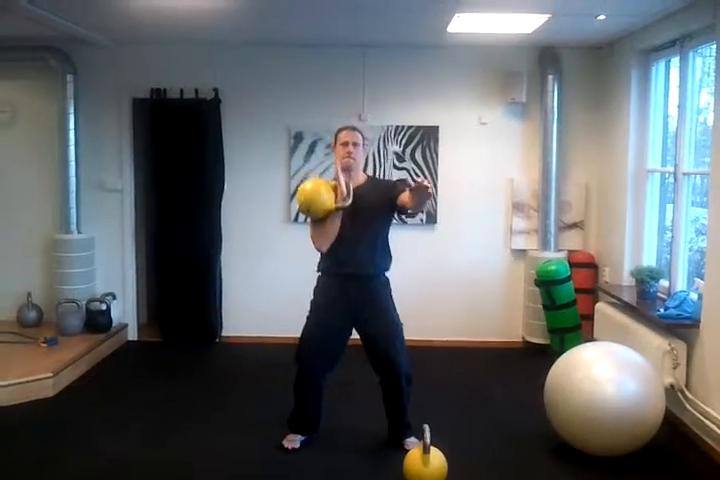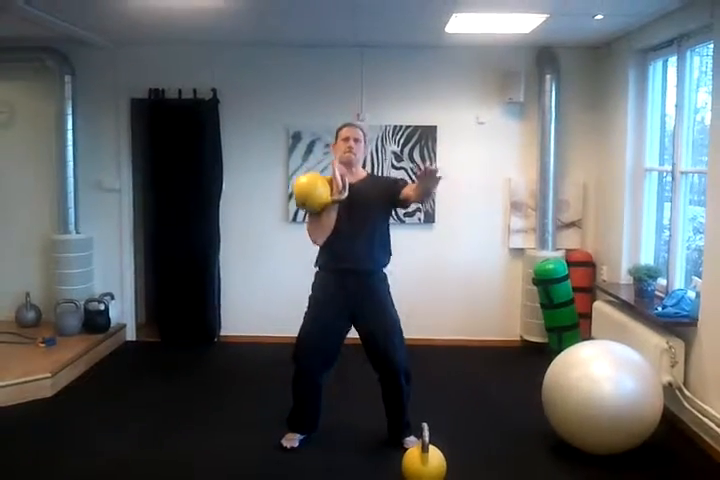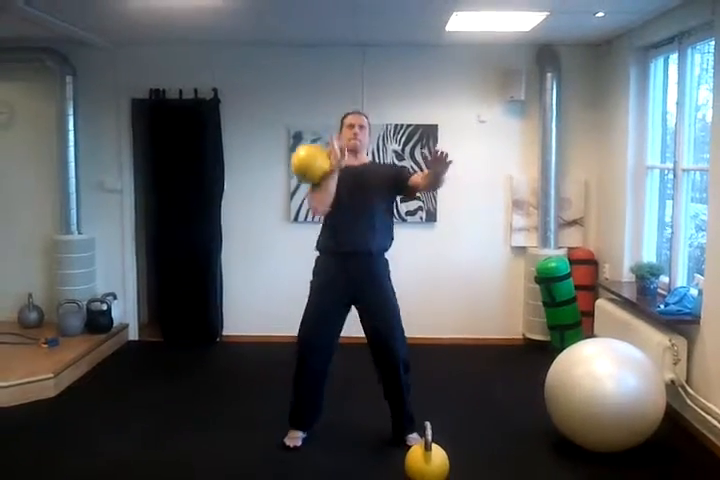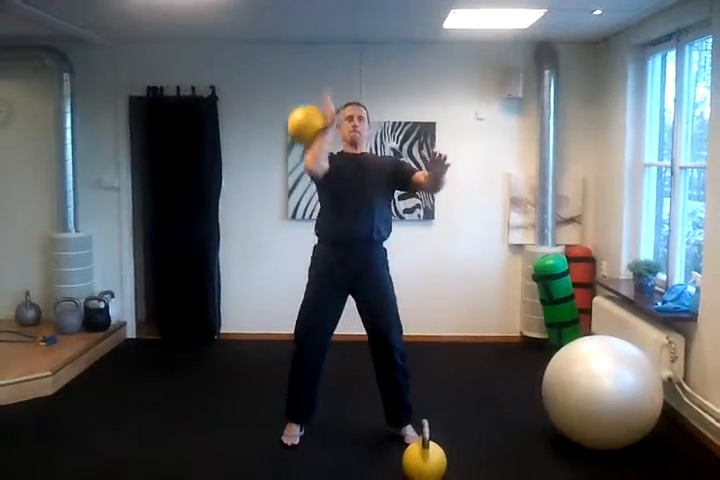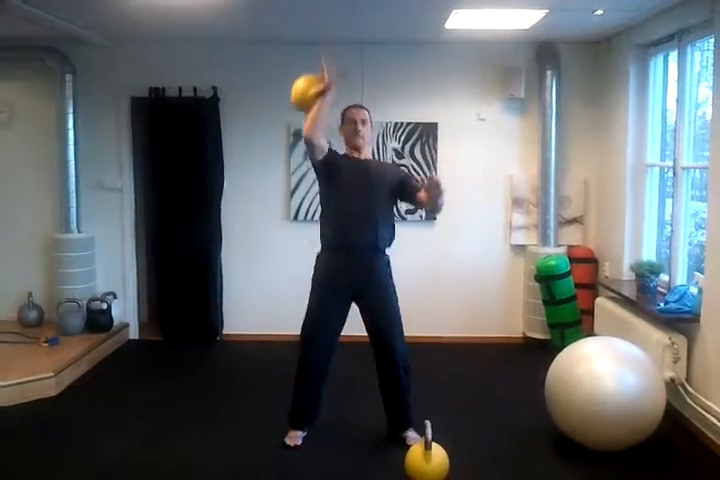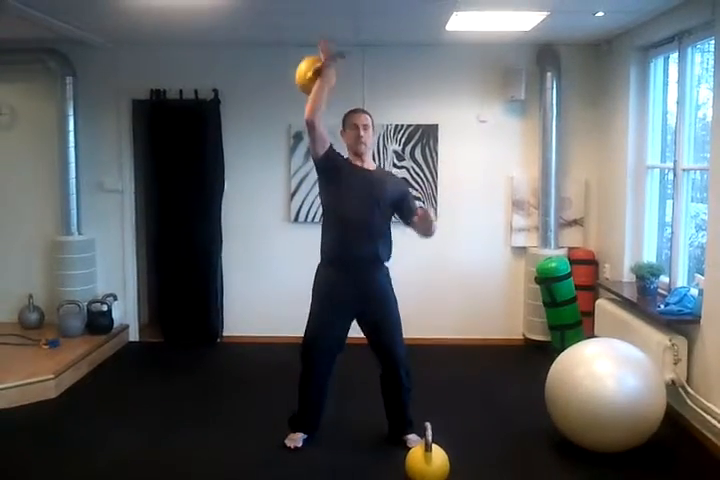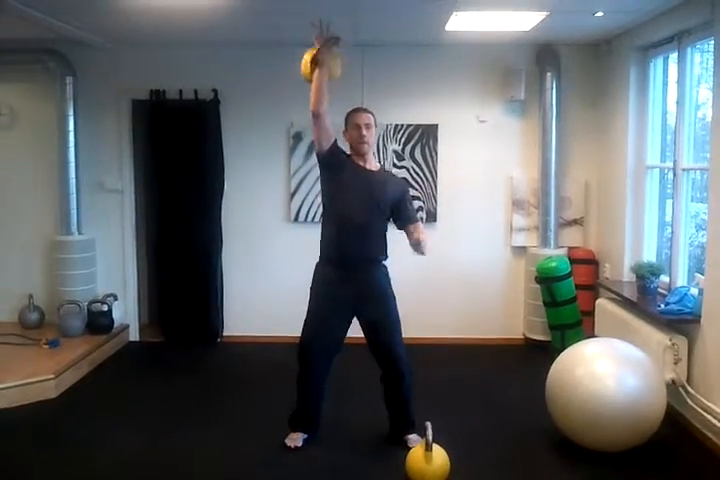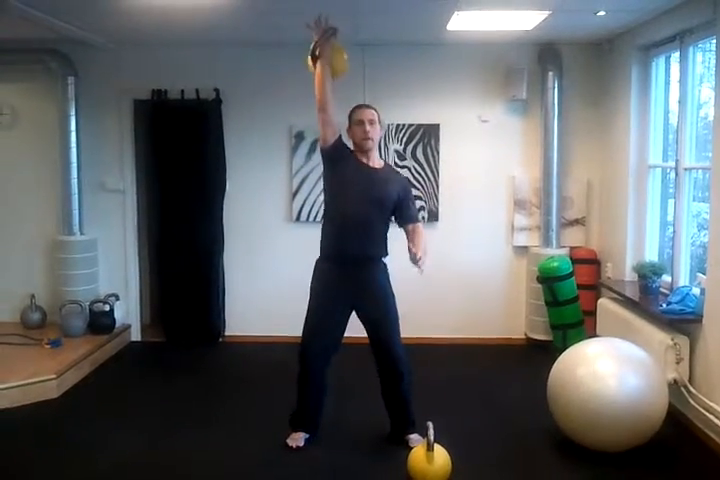
dt=0.1s
person 1, frame 1
left shoulder: (384, 189)
left elbow: (412, 202)
right elbow: (321, 244)
left wrist: (422, 194)
right wrist: (341, 205)
left hip: (373, 287)
right hip: (332, 287)
left knee: (395, 365)
right knee: (310, 360)
left ankle: (402, 431)
right ankle: (301, 427)
person 1, frame 2
left shoulder: (385, 186)
left elbow: (417, 194)
right elbow: (318, 237)
left wrist: (427, 183)
right wrist: (336, 197)
left hip: (372, 284)
right hip: (330, 283)
left knee: (394, 362)
right knee: (307, 358)
left ankle: (401, 430)
right ankle: (300, 426)
person 1, frame 3
left shoulder: (387, 173)
right shoulder: (329, 177)
left elbow: (427, 184)
right elbow: (318, 208)
left wrist: (436, 170)
right wrist: (333, 167)
left hip: (372, 269)
right hip: (332, 268)
left knee: (392, 350)
right knee: (311, 348)
left ankle: (405, 427)
right ankle: (300, 424)
person 1, frame 4
left shoulder: (387, 166)
right shoulder: (330, 159)
left elbow: (429, 185)
right elbow: (312, 166)
left wrist: (437, 170)
right wrist: (326, 126)
left hip: (371, 259)
right hip: (330, 258)
left knee: (389, 341)
right knee: (308, 339)
left ankle: (401, 419)
right ankle: (297, 418)
person 1, frame 5
left shoulder: (391, 172)
right shoulder: (331, 165)
left elbow: (430, 204)
right elbow: (311, 137)
left wrist: (434, 193)
right wrist: (326, 95)
left hip: (375, 267)
right hip: (333, 264)
left knee: (392, 350)
right knee: (314, 347)
left ankle: (401, 425)
right ankle: (300, 423)
person 1, frame 6
left shoulder: (393, 182)
right shoulder: (331, 167)
left elbow: (422, 228)
right elbow: (311, 121)
left wrist: (426, 220)
right wrist: (326, 75)
left hip: (375, 277)
right hip: (334, 275)
left knee: (394, 356)
right knee: (316, 354)
left ankle: (403, 428)
right ankle: (303, 426)
person 1, frame 7
left shoulder: (394, 183)
right shoulder: (334, 165)
left elbow: (412, 227)
right elbow: (318, 114)
left wrist: (419, 240)
right wrist: (322, 65)
left hip: (373, 276)
right hip: (332, 274)
left knee: (394, 356)
right knee: (313, 353)
left ankle: (404, 427)
right ankle: (302, 425)
person 1, frame 8
left shoulder: (397, 181)
right shoulder: (337, 160)
left elbow: (413, 228)
right elbow: (323, 106)
left wrist: (418, 248)
right wrist: (323, 56)
left hip: (373, 274)
right hip: (331, 271)
left knee: (393, 355)
right knee: (314, 352)
left ankle: (405, 427)
right ankle: (304, 425)
